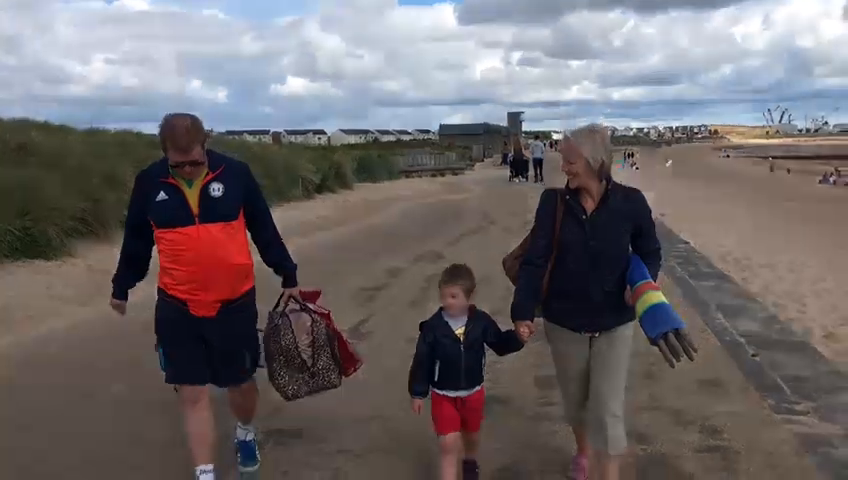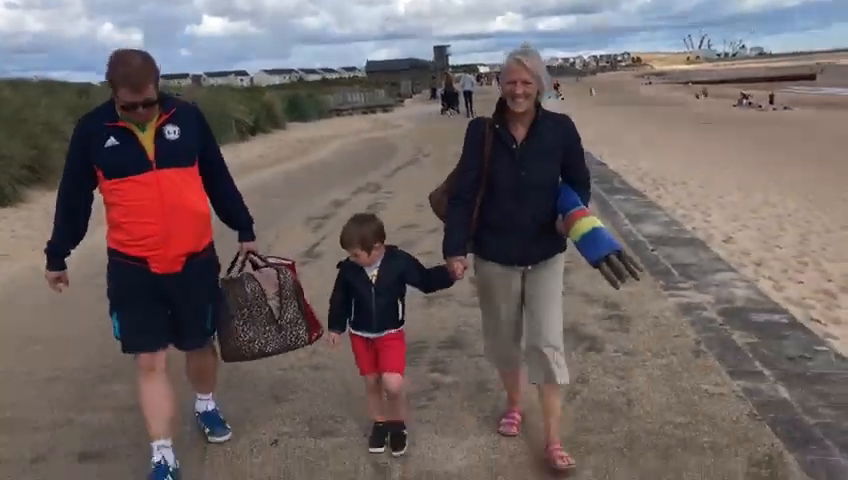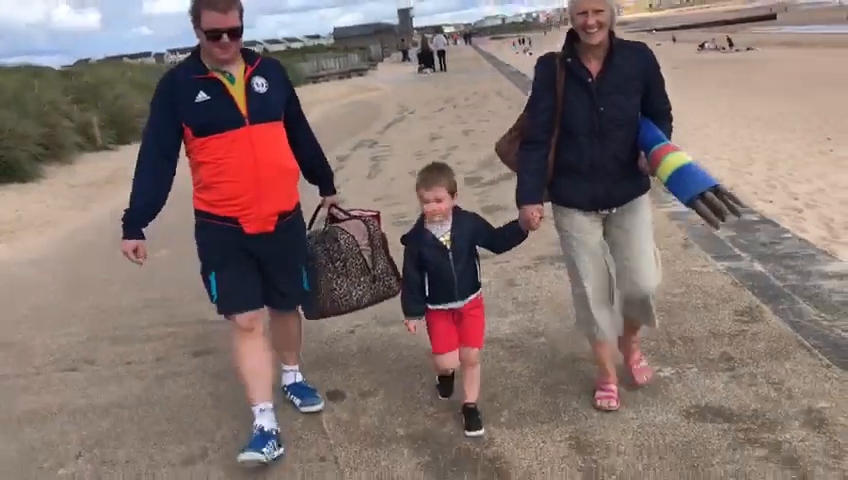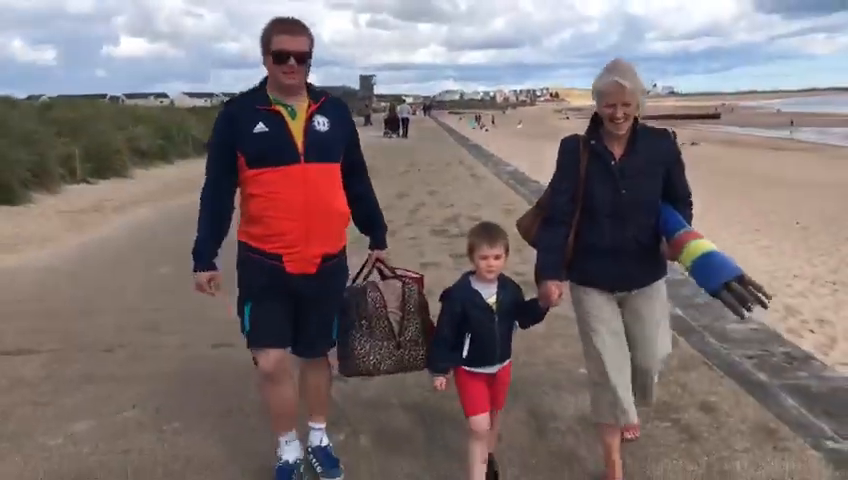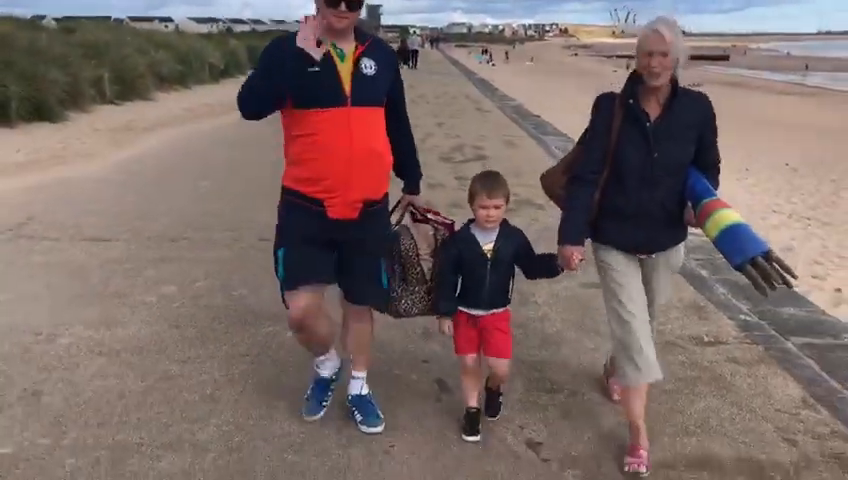
dt=1s
person 1, frame 1
left shoulder: (235, 174)
right shoulder: (149, 183)
left elbow: (264, 229)
right elbow: (136, 241)
left wrist: (288, 276)
right wrist: (121, 288)
left hip: (234, 303)
right hip: (177, 308)
left knee: (240, 385)
right knee: (192, 393)
left ankle: (244, 432)
person 1, frame 2
left shoulder: (187, 117)
right shoulder: (91, 131)
left elbow: (217, 179)
right elbow: (73, 198)
left wrist: (244, 230)
right wrist: (57, 256)
left hip: (195, 260)
right hip: (131, 268)
left knee: (200, 346)
right knee: (149, 361)
left ankle: (205, 404)
person 1, frame 3
left shoulder: (270, 72)
right shoulder: (177, 86)
left elbow: (300, 135)
right elbow: (156, 159)
left wrist: (326, 185)
right wrist: (136, 224)
left hip: (283, 219)
right hip: (221, 228)
left knee: (286, 308)
right knee: (244, 323)
left ankle: (292, 376)
right ankle: (265, 426)
person 1, frame 4
left shoulder: (335, 112)
right shoulder: (238, 115)
left elbow: (356, 181)
right elbow: (218, 191)
left wrist: (377, 237)
right wrist: (205, 256)
left hip: (326, 263)
right hip: (263, 264)
left knee: (315, 355)
right knee: (272, 363)
left ankle: (318, 438)
person 1, frame 5
left shoulder: (380, 55)
right shoulder: (287, 50)
left elbow: (397, 123)
right elbow: (251, 106)
left wrist: (411, 183)
right wrist: (301, 57)
left hip: (368, 208)
right hip: (304, 206)
left knee: (361, 302)
right knee: (299, 308)
left ankle: (358, 388)
right ankle: (325, 364)
person 2, frame 1
left shoulder: (631, 202)
right shoulder: (553, 202)
left elbow: (649, 253)
right elbow: (535, 261)
right wrist: (523, 313)
left hip: (615, 323)
right hip: (564, 322)
left knee: (608, 408)
right knee: (574, 395)
right ankle: (582, 445)
person 2, frame 2
left shoulder: (560, 129)
right shoulder: (481, 132)
left elbow: (579, 183)
right elbow: (463, 193)
left wrist: (572, 216)
right wrist: (454, 248)
left hip: (545, 254)
right hip: (494, 255)
left knee: (547, 341)
right knee: (504, 335)
left ankle: (553, 440)
right ankle: (514, 403)
person 2, frame 3
left shoulder: (640, 59)
right shoulder: (551, 70)
left elbow: (660, 117)
right elbow: (537, 137)
right wrist: (529, 197)
left hip: (629, 194)
right hip: (574, 200)
left knee: (643, 284)
right knee: (591, 290)
left ankle: (630, 342)
right ankle: (606, 375)
person 2, frame 4
left shoulder: (661, 145)
right shoulder: (575, 150)
left elbow: (680, 203)
right elbow: (557, 216)
right wrist: (548, 273)
left hip: (647, 278)
right hip: (592, 282)
left knee: (649, 358)
right knee: (607, 371)
left ankle: (624, 408)
person 2, frame 5
left shoulder: (696, 108)
right shoulder: (611, 108)
left elbow: (708, 168)
right elbow: (585, 176)
right wrist: (571, 235)
left hip: (667, 241)
right hip: (614, 241)
left knee: (642, 324)
right knee: (632, 329)
left ankle: (614, 367)
right ankle: (638, 438)
person 3, frame 1
left shoulder: (481, 321)
right shoulder: (433, 327)
left elbow: (500, 344)
right elbow: (421, 361)
left wrist: (518, 336)
right wrist: (417, 393)
left hip: (473, 393)
right hip: (442, 394)
left knee: (472, 437)
right knee: (449, 445)
left ankle: (470, 461)
person 3, frame 2
left shoulder: (399, 262)
right shoulder: (348, 270)
left elbow: (426, 281)
right elbow: (339, 301)
left wrist: (449, 273)
right wrist: (335, 327)
left hip: (391, 334)
right hip: (361, 336)
left knee: (393, 383)
right knee: (373, 384)
left ankle: (397, 423)
right ankle: (379, 425)
person 3, frame 3
left shoulder: (469, 223)
right shoulder: (417, 239)
left elbow: (497, 241)
right elbow: (411, 277)
left wrist: (521, 227)
right wrist: (412, 312)
left hip: (471, 302)
right hip: (438, 309)
left knee: (471, 358)
right knee: (447, 362)
left ankle: (470, 406)
right ankle: (444, 373)
person 3, frame 4
left shoulder: (510, 289)
right shoulder: (459, 295)
left elbow: (524, 319)
right elbow: (444, 334)
left wrist: (543, 303)
right wrist: (439, 369)
left hip: (501, 368)
right hip: (470, 371)
left knee: (492, 420)
right knee: (479, 429)
left ankle: (488, 456)
person 3, frame 5
left shoulder: (513, 238)
right shoulder: (459, 240)
left elbow: (532, 267)
right elbow: (445, 277)
right wrist: (444, 312)
left hip: (497, 313)
right hip: (463, 312)
left knee: (500, 368)
right knee: (469, 365)
left ankle: (493, 389)
